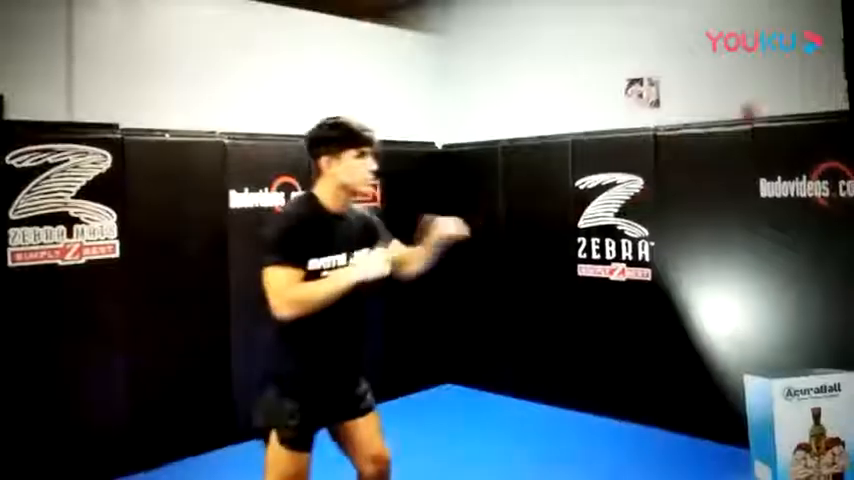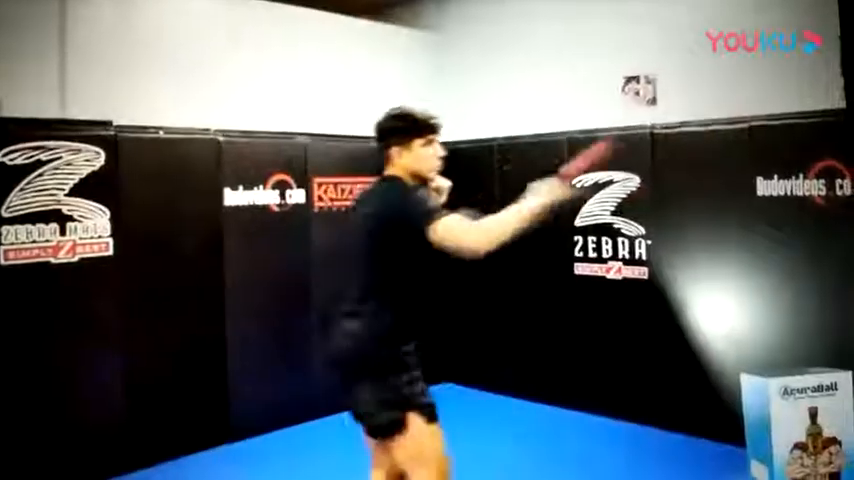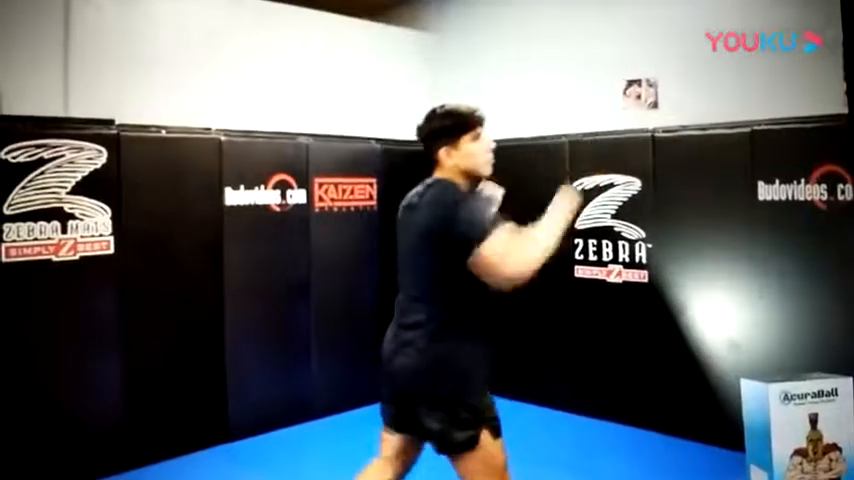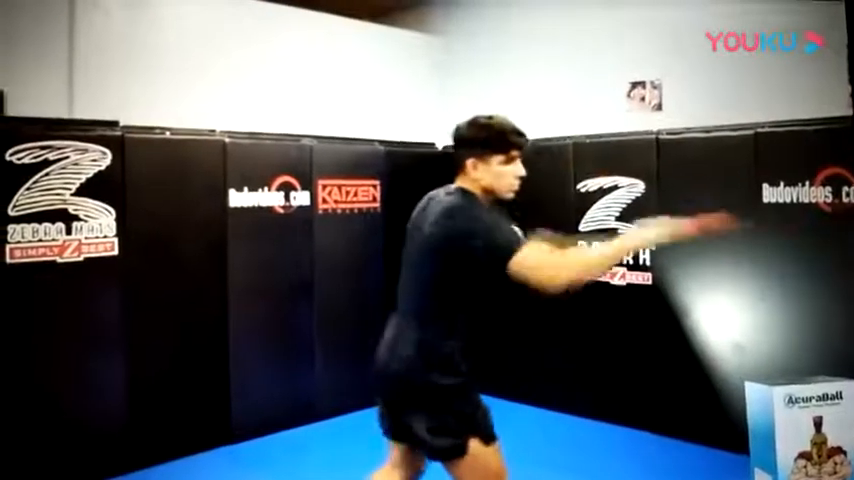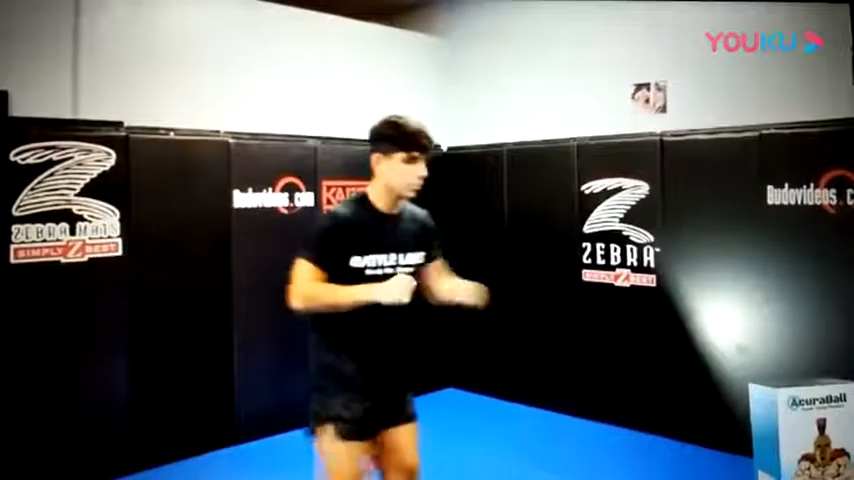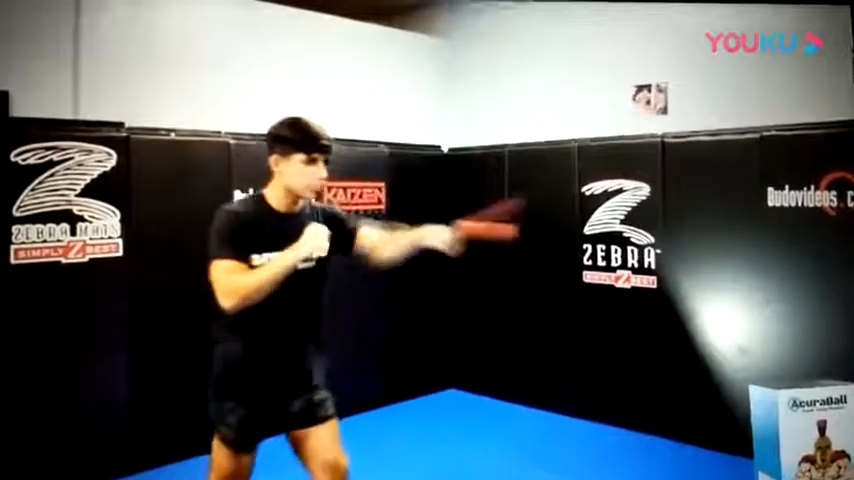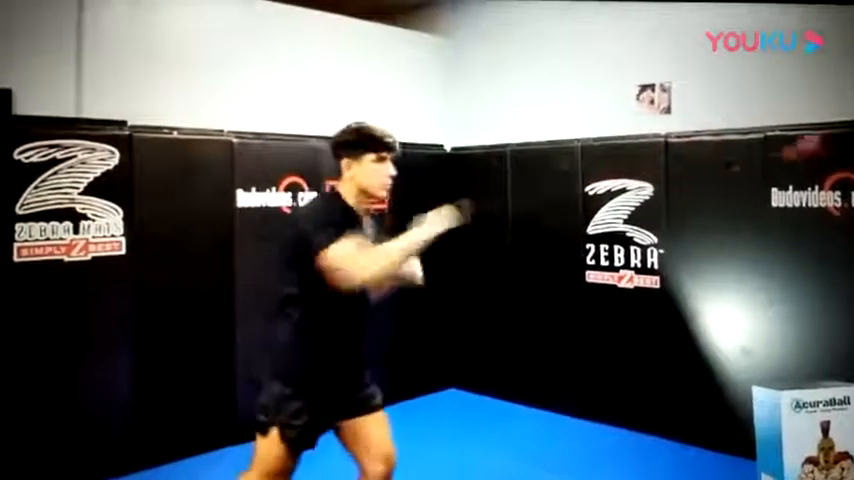
dt=0.7s
person 1, frame 1
left shoulder: (362, 222)
right shoulder: (291, 225)
left elbow: (406, 265)
right elbow: (285, 304)
left wrist: (435, 239)
right wrist: (357, 272)
left hip: (345, 374)
right hip: (296, 378)
person 1, frame 2
left shoulder: (373, 197)
right shoulder: (405, 200)
right elbow: (475, 240)
left wrist: (430, 207)
right wrist: (536, 200)
left hip: (362, 344)
right hip: (382, 353)
person 1, frame 3
left shoulder: (418, 201)
right shoulder: (460, 206)
right elbow: (513, 267)
right wrist: (555, 219)
left hip: (405, 356)
right hip: (445, 367)
person 1, frame 4
left shoulder: (435, 203)
right shoulder: (472, 221)
right elbow: (558, 274)
left wrist: (514, 250)
right wrist: (645, 234)
left hip: (398, 362)
right hip: (433, 374)
person 1, frame 5
left shoulder: (419, 223)
right shoulder: (340, 222)
left elbow: (438, 284)
right elbow: (301, 296)
left wrist: (463, 290)
right wrist: (377, 293)
left hip: (391, 370)
right hip: (341, 369)
person 1, frame 6
left shoulder: (323, 219)
right shoulder: (235, 219)
left elbow: (382, 249)
right elbow: (230, 296)
left wrist: (425, 234)
right wrist: (296, 253)
left hip: (301, 372)
right hip: (243, 375)
person 1, frame 7
left shoulder: (360, 220)
right shoulder: (319, 215)
right elbow: (358, 271)
left wrist: (400, 273)
right wrist: (421, 233)
left hip: (348, 366)
right hip: (300, 368)
